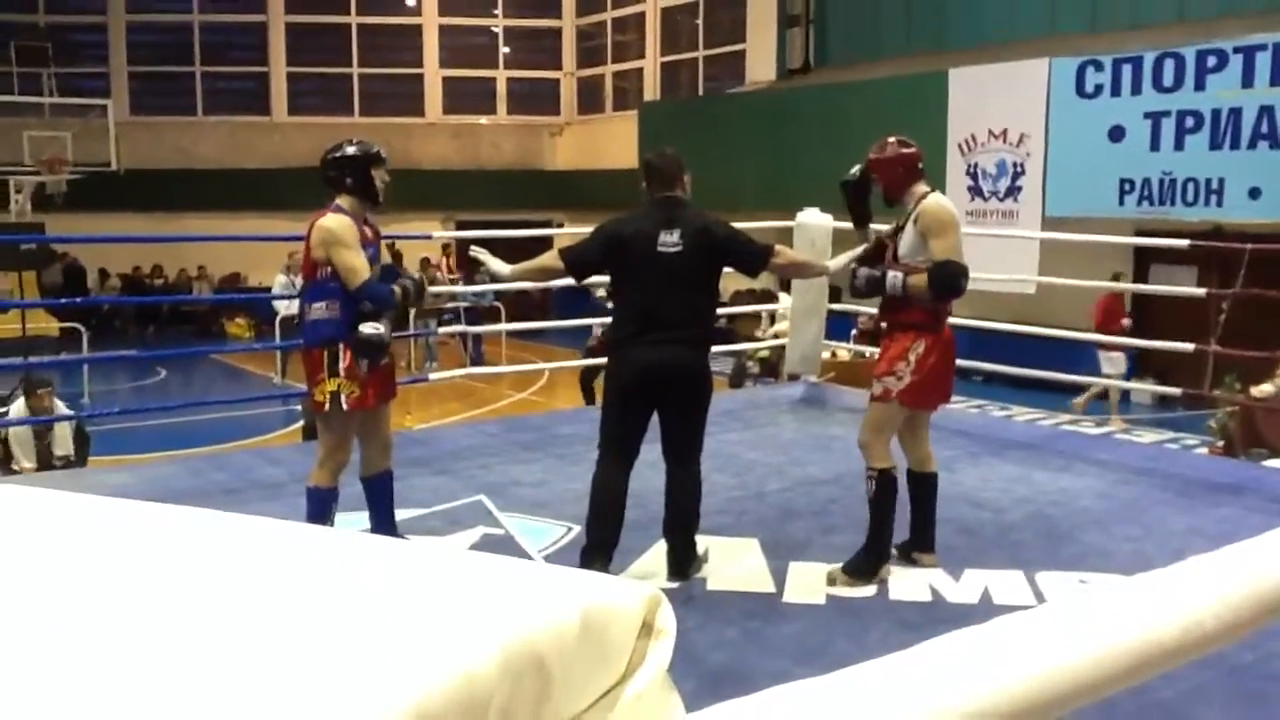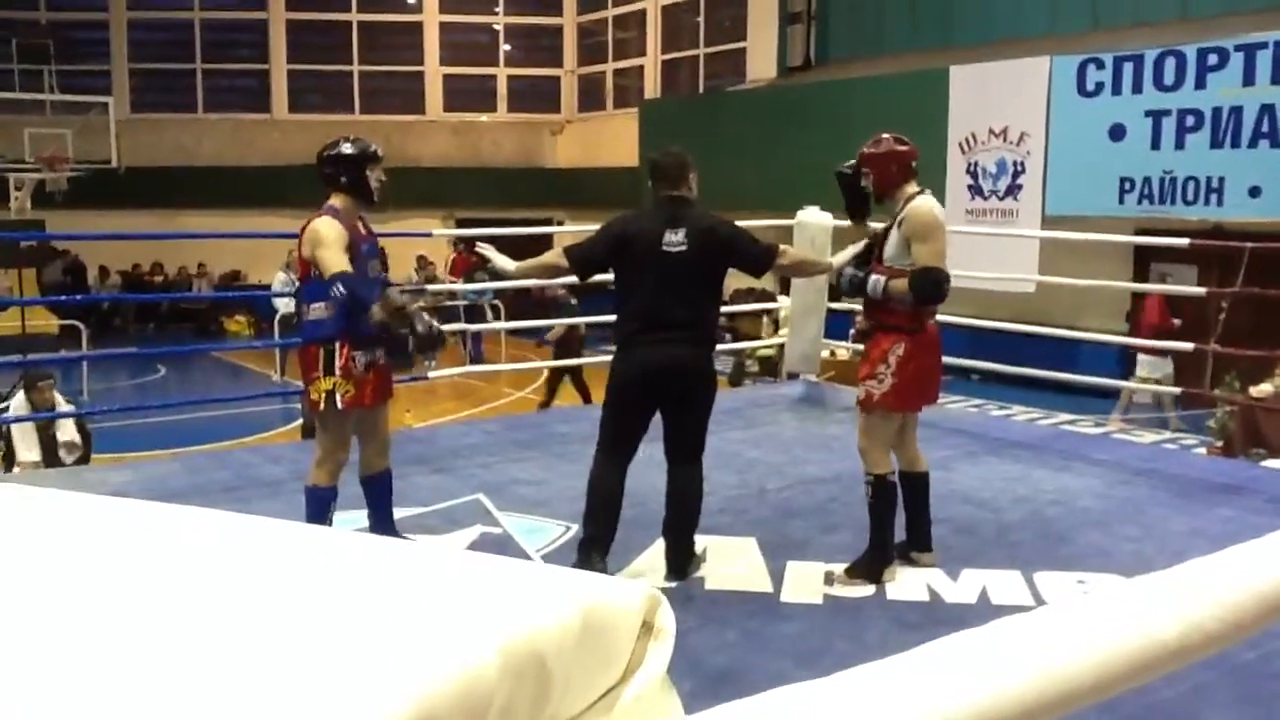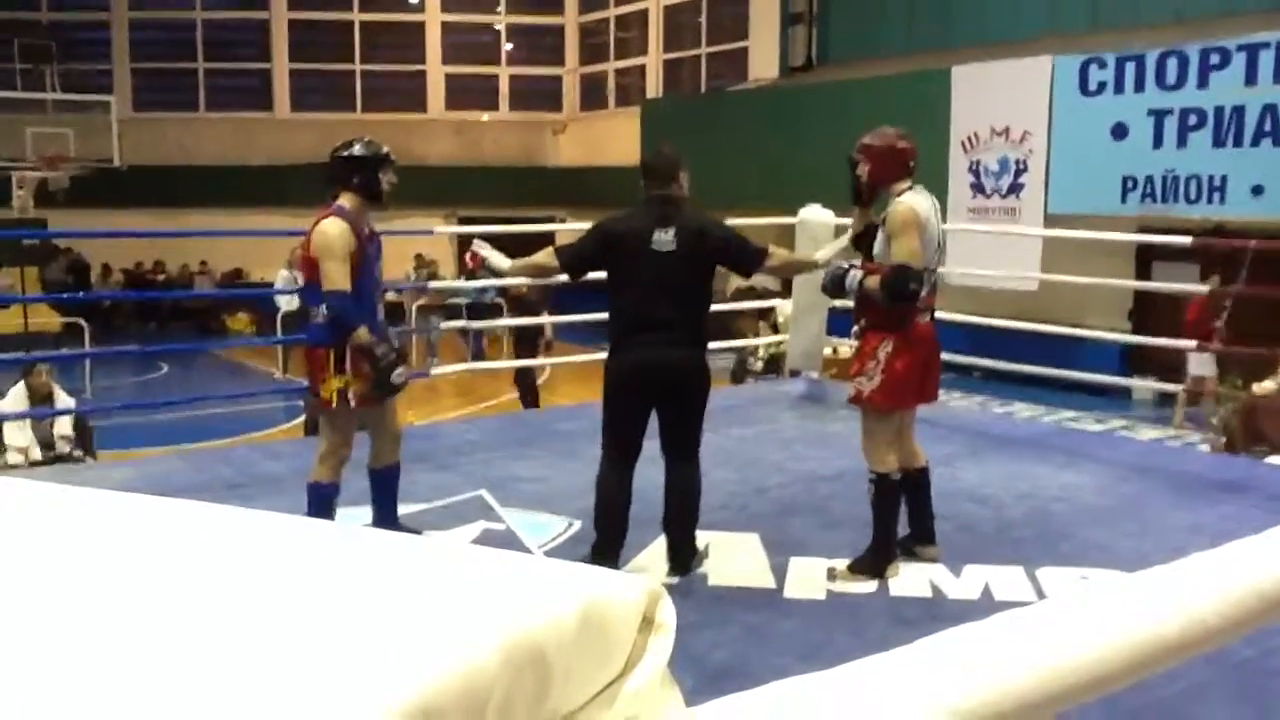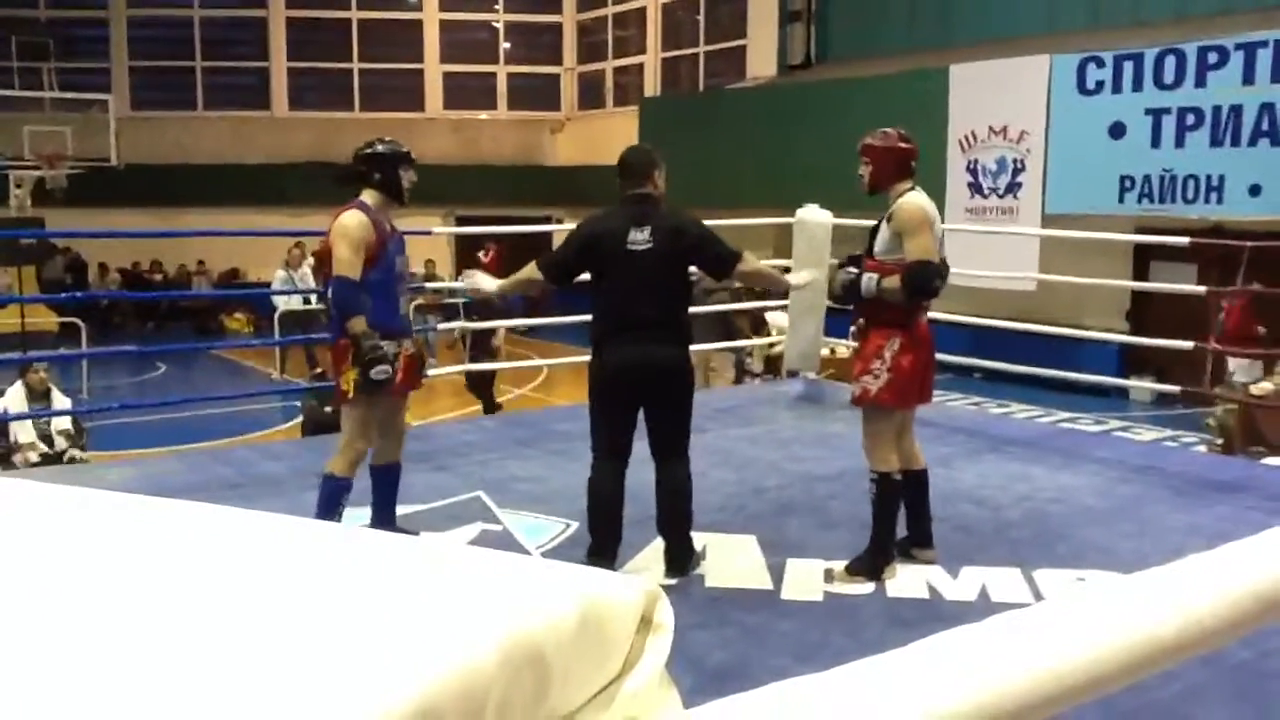
dt=0.4s
person 1, frame 1
left shoulder: (935, 210)
right shoulder: (910, 215)
left elbow: (951, 281)
right elbow: (873, 263)
left wrist: (887, 282)
right wrist: (860, 214)
left hip: (919, 342)
right hip: (908, 338)
left knee: (873, 439)
right knee: (914, 441)
left ankle: (874, 556)
right ankle: (921, 543)
person 1, frame 2
left shoulder: (921, 213)
right shoulder: (902, 213)
left elbow: (933, 287)
right elbow: (867, 261)
left wrist: (870, 285)
right wrist: (856, 209)
left hip: (902, 343)
right hip: (897, 340)
left knee: (872, 446)
right knee: (903, 443)
left ankle: (878, 558)
right ankle: (918, 543)
person 1, frame 3
left shoulder: (904, 210)
right shoulder: (919, 201)
left elbow: (901, 285)
right elbow: (865, 241)
left wrist: (849, 281)
right wrist: (860, 198)
left hip: (893, 338)
right hip: (912, 334)
left knee: (877, 446)
right knee: (902, 438)
left ankle: (881, 554)
right ankle: (922, 536)
person 1, frame 4
left shoulder: (909, 208)
right shoulder: (907, 205)
left elbow: (926, 281)
left wrist: (865, 285)
right wrist: (864, 268)
left hip: (894, 338)
right hip: (900, 334)
left knee: (879, 446)
right knee: (902, 439)
left ankle: (879, 555)
right ankle: (919, 539)
person 2, frame 1
left shoulder: (623, 229)
right shoulder: (710, 230)
left elbow: (561, 261)
right elbow: (777, 259)
left wrist: (509, 271)
right wrist: (828, 267)
left hip: (632, 361)
right hip: (688, 363)
left knee: (613, 460)
right knee: (683, 462)
left ankle: (596, 560)
right ankle: (682, 559)
person 2, frame 2
left shoulder: (627, 228)
right shoulder: (715, 229)
left elbow: (565, 259)
right elbow: (781, 259)
left wrist: (514, 267)
right wrist: (831, 264)
left hip: (636, 360)
right hip: (692, 363)
left knee: (611, 457)
right knee: (685, 461)
left ankle: (592, 555)
right ankle: (680, 557)
person 2, frame 3
left shoulder: (617, 228)
right shoulder: (704, 229)
left elbow: (557, 260)
right elbow: (768, 261)
left wrist: (509, 266)
right wrist: (816, 261)
left hip: (629, 360)
right hip: (685, 361)
left knee: (618, 460)
right knee: (682, 459)
left ankle: (605, 557)
right ankle: (682, 554)
person 2, frame 4
left shoulder: (596, 228)
right shoulder: (681, 226)
left elbow: (542, 273)
right elbow: (740, 267)
left wrist: (497, 286)
right wrist: (788, 282)
left hip: (613, 360)
right hip: (669, 359)
left knee: (608, 460)
right knee: (672, 459)
left ankle: (601, 558)
right ankle: (679, 555)
person 3, frame 1
left shoulder: (367, 226)
right shoulder: (334, 226)
left elbow: (382, 285)
right elbow: (367, 292)
left wrist: (384, 315)
right wrist: (408, 290)
left hip: (368, 350)
right hip: (336, 354)
left knee: (378, 444)
right knee: (334, 454)
left ankle: (385, 534)
person 3, frame 2
left shoulder: (361, 226)
right shoulder: (325, 227)
left elbow: (376, 285)
right elbow: (345, 288)
left wrist: (412, 316)
right wrist: (393, 324)
left hip: (368, 352)
right hip: (333, 354)
left knee: (377, 444)
right knee: (332, 454)
left ankle: (384, 532)
person 3, frame 3
left shoulder: (363, 226)
right shoulder: (333, 230)
right elbow: (339, 305)
left wrist: (383, 347)
right wrist: (377, 354)
left hip: (366, 350)
right hip: (340, 355)
left knee: (388, 437)
right knee: (336, 450)
left ankle: (386, 525)
person 3, frame 4
left shoulder: (387, 223)
right shoulder: (353, 222)
right elbow: (344, 294)
left wrist: (406, 344)
right wrist: (368, 347)
left hip: (394, 345)
right hip: (364, 349)
left knee: (392, 437)
right knee: (355, 444)
left ankle: (383, 524)
